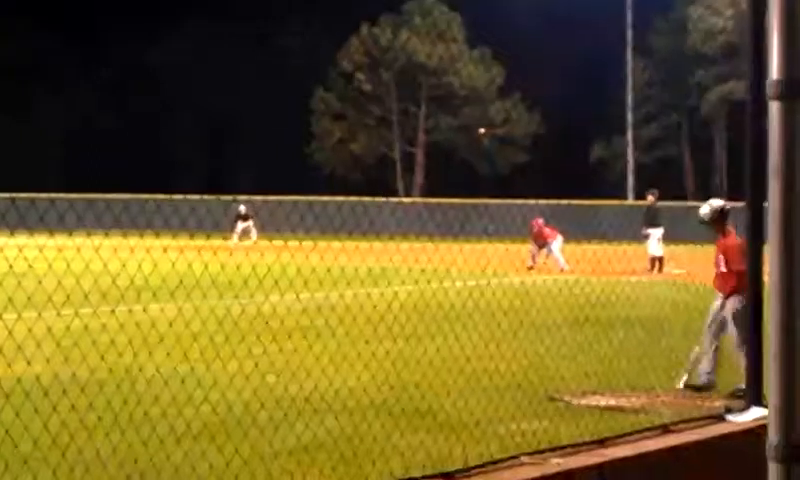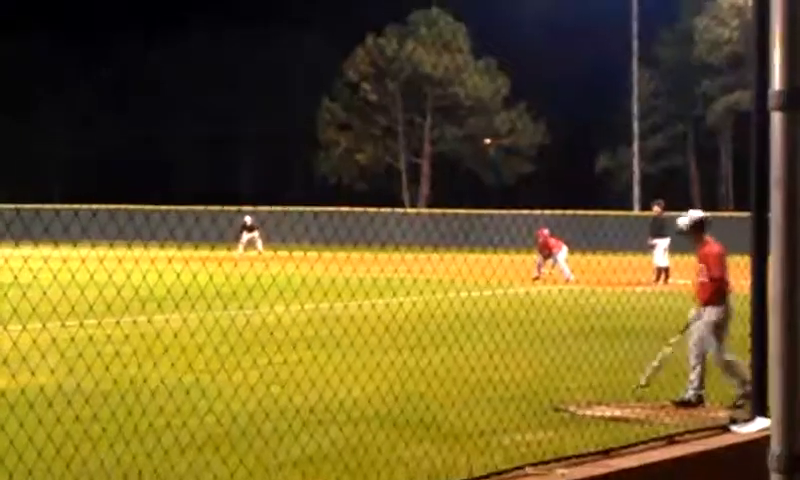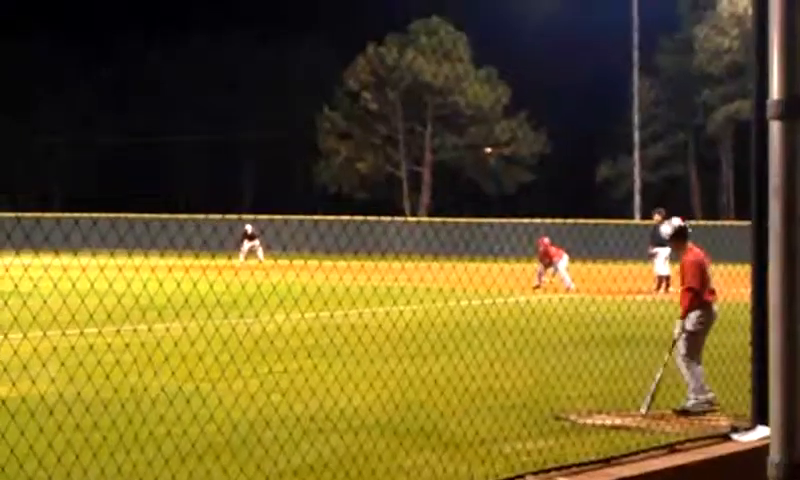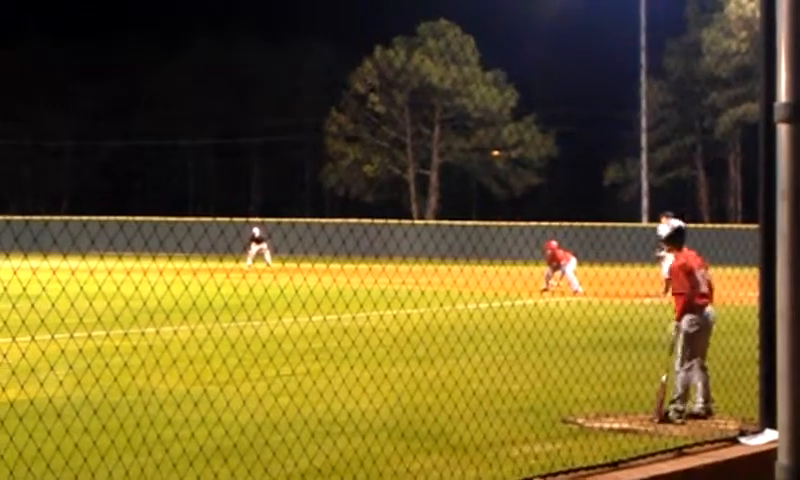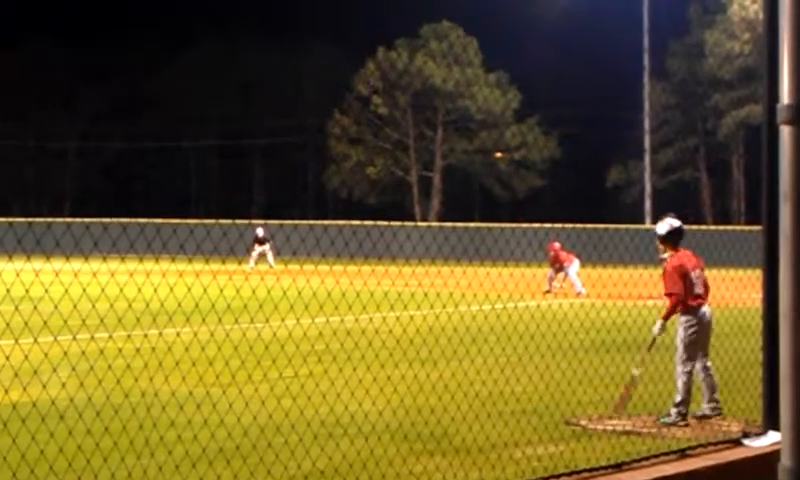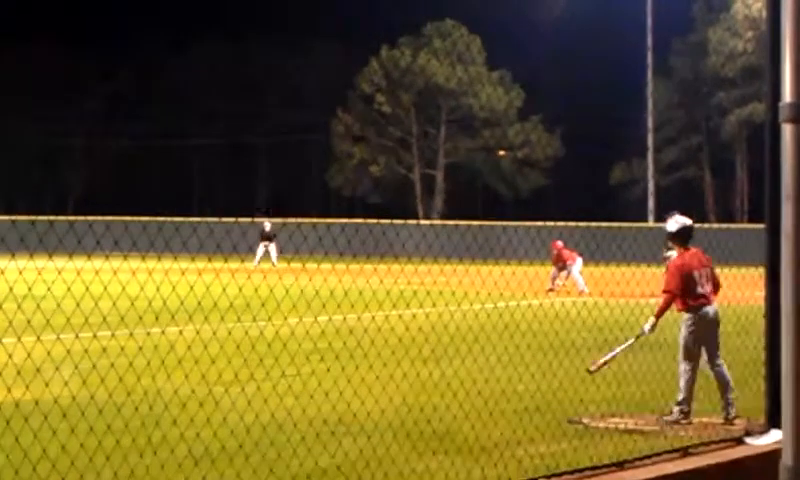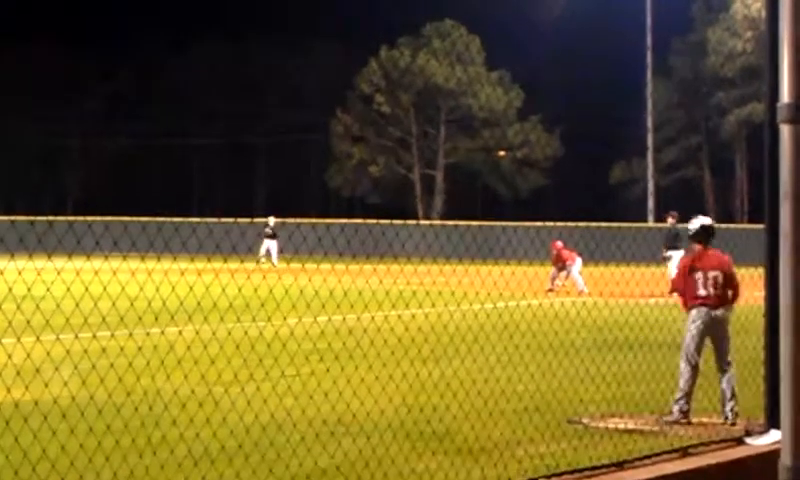
dt=0.3s
person 1, frame 1
left shoulder: (733, 242)
right shoulder: (721, 239)
left elbow: (739, 275)
left wrist: (724, 298)
left hip: (735, 298)
right hip: (723, 297)
left knee: (741, 342)
right knee: (710, 336)
right ankle: (706, 378)
person 1, frame 2
left shoulder: (712, 250)
right shoulder: (703, 249)
left elbow: (716, 283)
left wrist: (699, 307)
right wrist: (700, 306)
left hip: (716, 308)
right hip: (707, 307)
left knee: (718, 353)
right knee: (696, 349)
left ankle: (745, 389)
right ankle: (695, 394)
person 1, frame 3
left shoulder: (689, 259)
right shoulder: (697, 253)
left elbow: (691, 292)
left wrist: (682, 318)
left hip: (699, 312)
right hip: (705, 309)
left knee: (686, 356)
right knee: (693, 357)
left ankle: (704, 397)
right ankle: (697, 401)
person 1, frame 4
left shoulder: (677, 264)
right shoulder: (696, 256)
left elbow: (684, 296)
right elbow: (709, 286)
left wrist: (677, 321)
left hip: (694, 315)
right hip: (707, 311)
left knee: (684, 364)
right knee: (699, 362)
left ankle: (677, 410)
right ankle: (703, 406)
person 1, frame 5
left shoulder: (672, 264)
right shoulder: (692, 257)
left elbow: (677, 297)
right elbow: (705, 287)
left wrist: (663, 320)
left hip: (690, 317)
right hip: (704, 312)
left knee: (684, 366)
right knee: (703, 362)
left ankle: (679, 413)
right ankle: (712, 405)
person 1, frame 6
left shoulder: (677, 263)
right shoulder: (703, 256)
left elbow: (671, 295)
right elbow: (716, 285)
left wrist: (655, 318)
left hip: (694, 315)
right hip: (711, 310)
left knee: (688, 365)
right knee: (716, 360)
left ankle: (682, 411)
right ankle: (729, 408)
person 1, frame 7
left shoulder: (687, 262)
right shoulder: (724, 260)
left elbow: (681, 291)
right elbow: (735, 291)
left hip: (698, 313)
right hip: (719, 314)
left knee: (689, 364)
right knee: (725, 364)
left ankle: (681, 411)
right ankle: (729, 412)
